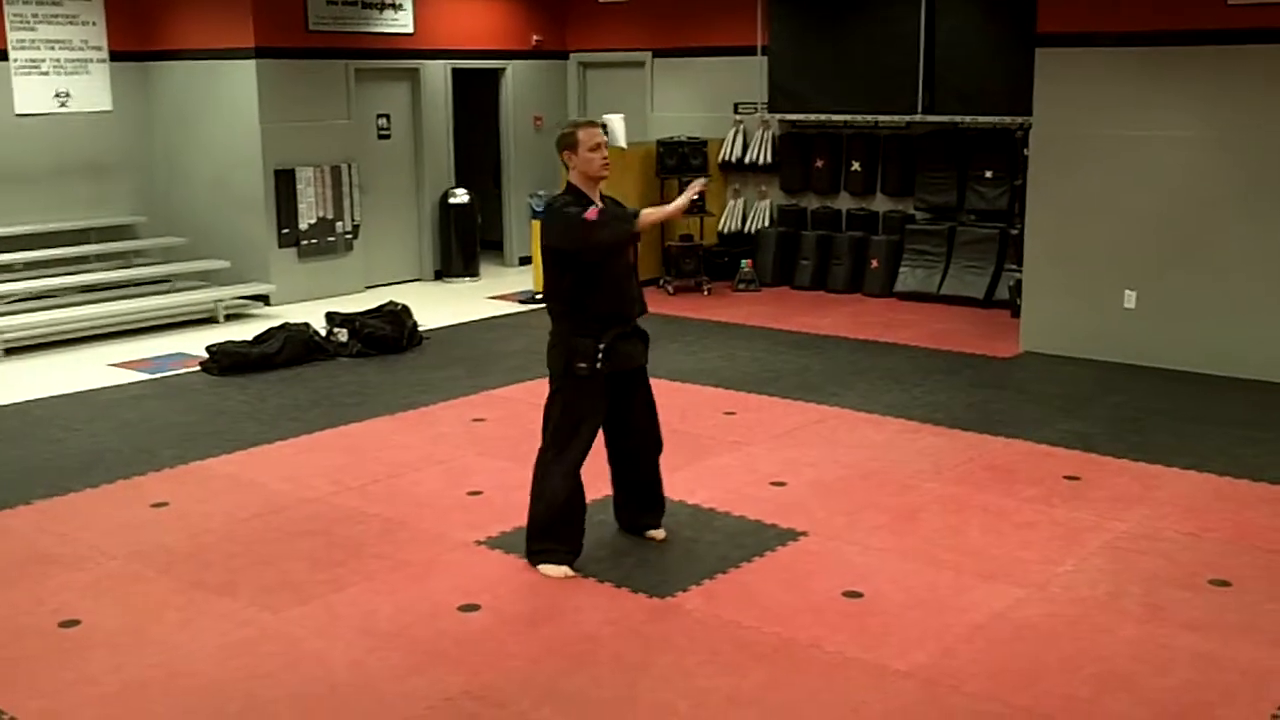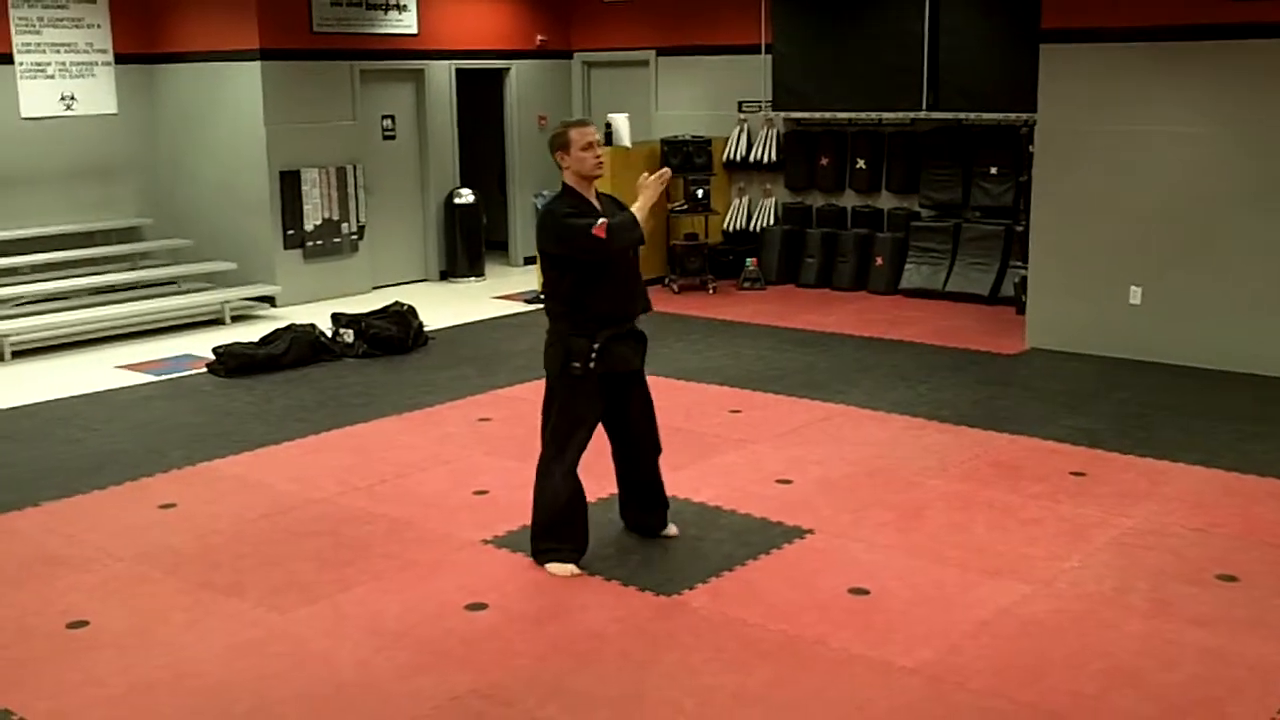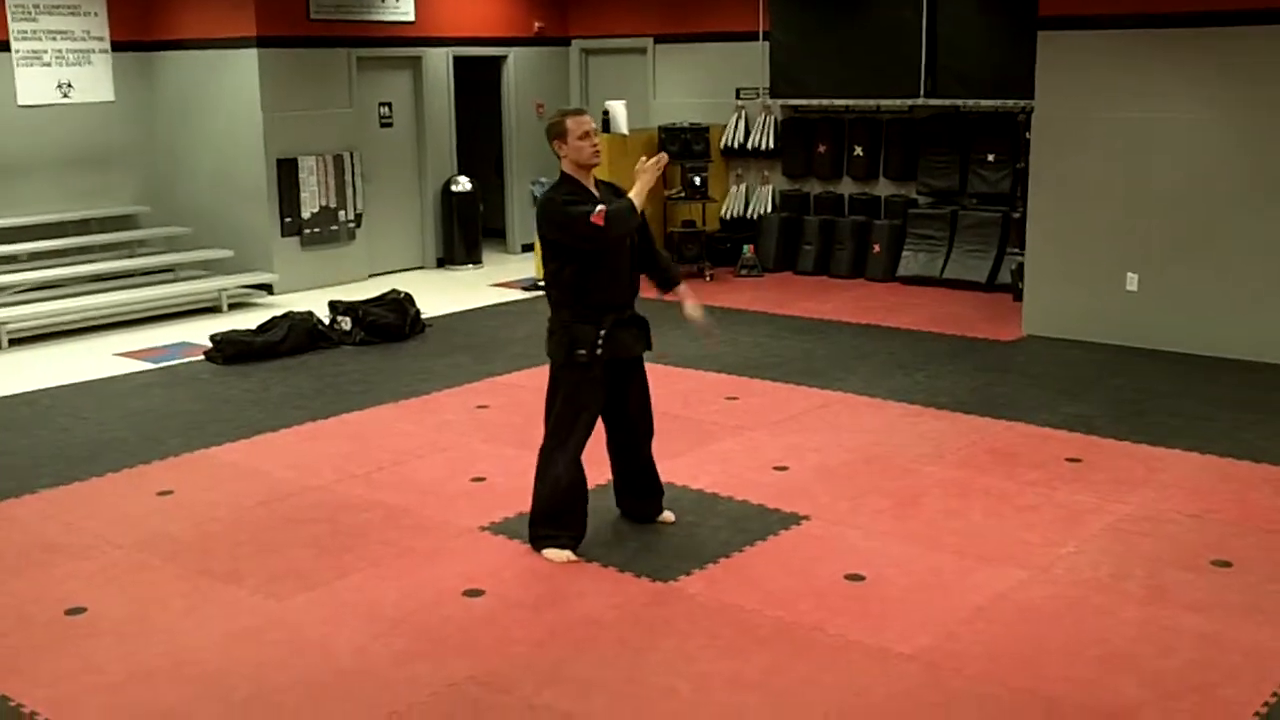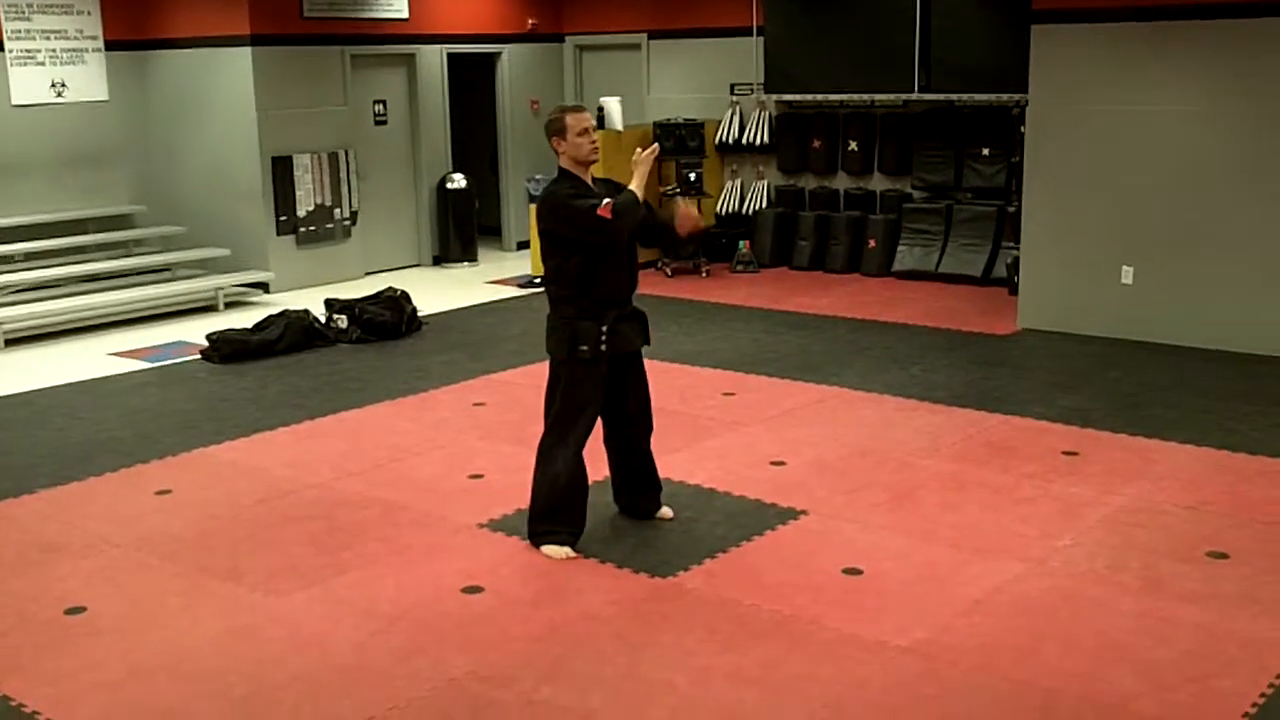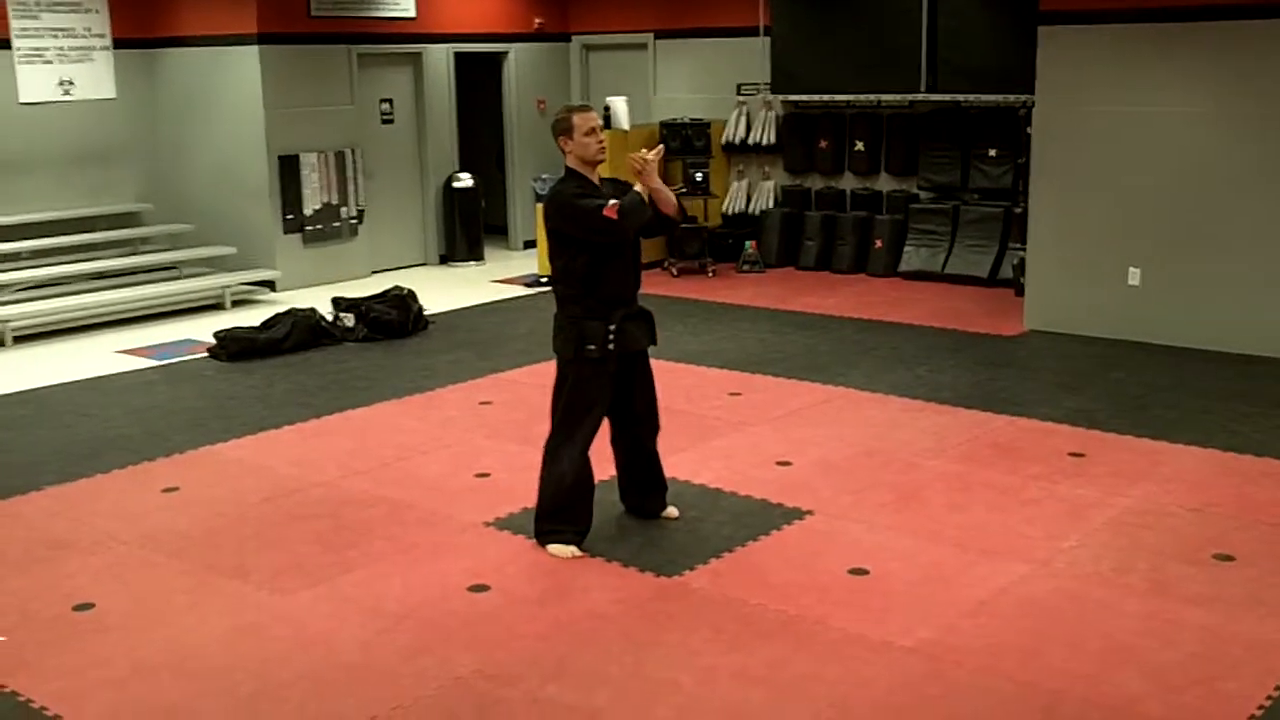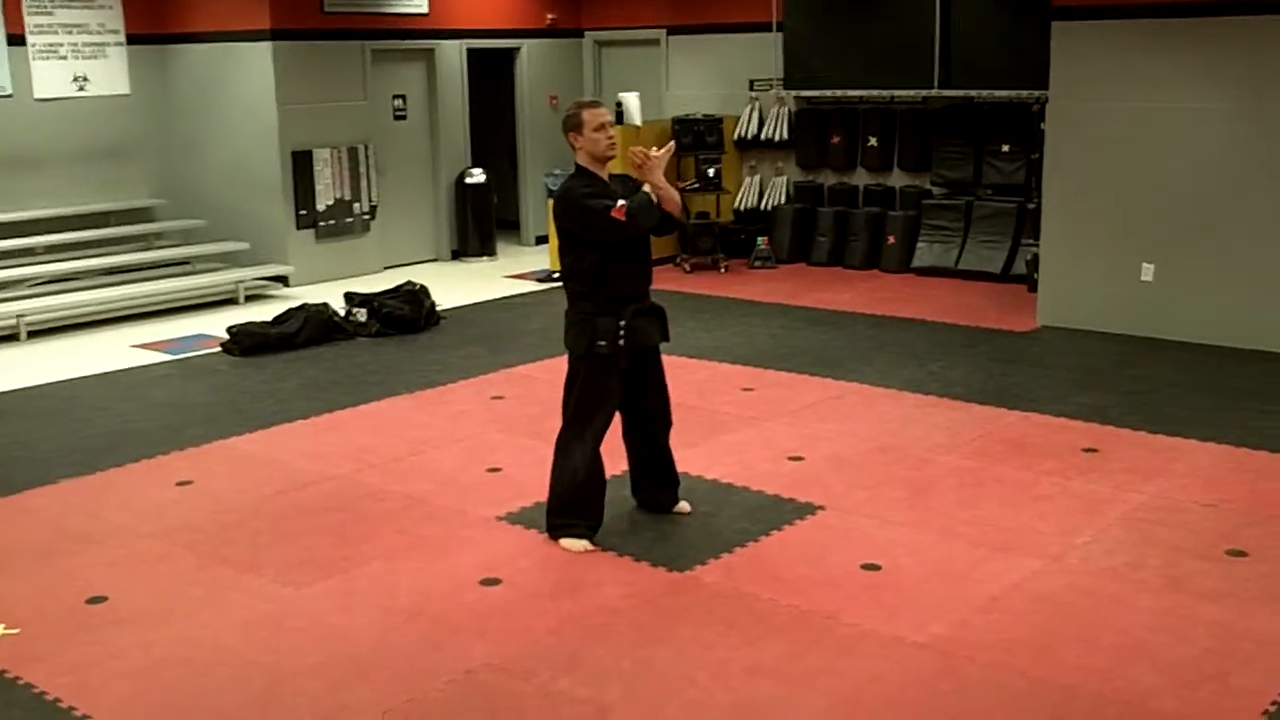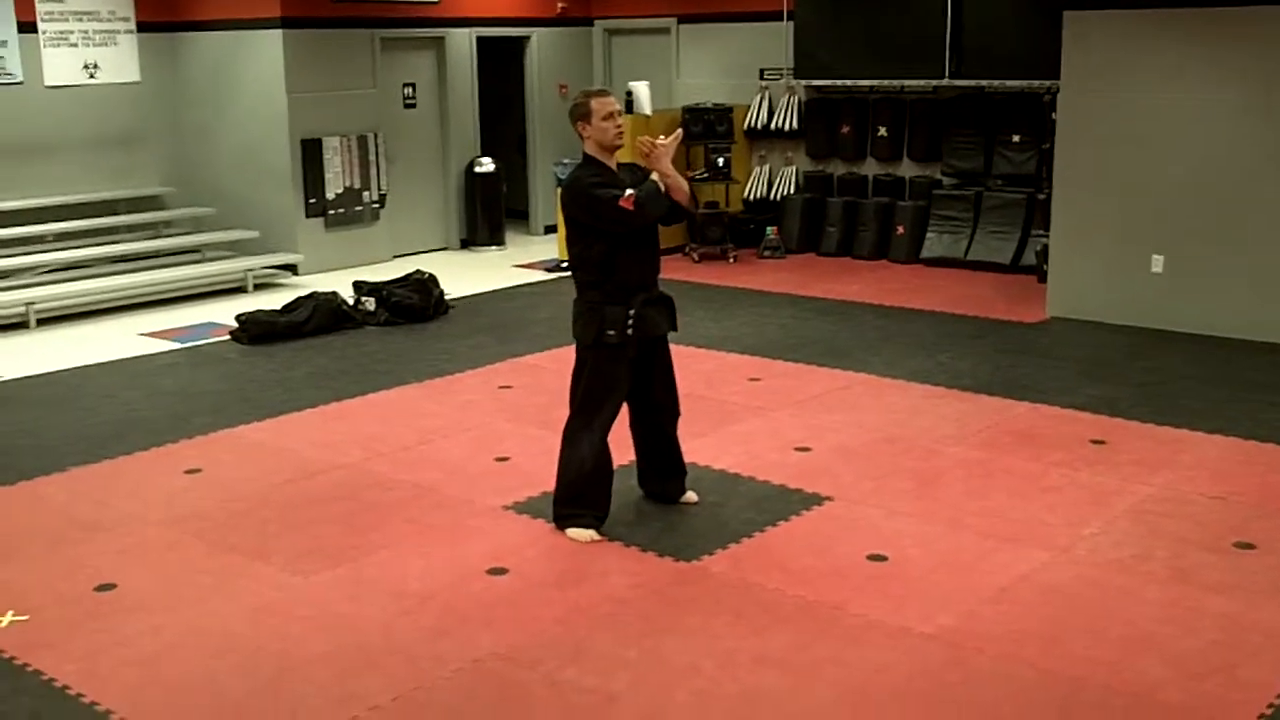
dt=0.2s
person 1, frame 1
left shoulder: (614, 209)
right shoulder: (561, 213)
right elbow: (605, 233)
right wrist: (669, 210)
left hip: (623, 343)
right hip: (579, 350)
left knee: (640, 437)
right knee: (564, 450)
left ankle: (640, 515)
right ankle: (549, 547)
person 1, frame 2
left shoulder: (613, 207)
right shoulder: (557, 216)
right elbow: (611, 243)
right wrist: (645, 202)
left hip: (621, 343)
right hip: (576, 350)
left knee: (639, 438)
right knee: (563, 449)
left ankle: (646, 516)
right ankle: (554, 546)
person 1, frame 3
left shoulder: (612, 194)
right shoulder: (557, 204)
left elbow: (645, 248)
right elbow: (607, 231)
left wrist: (682, 294)
right wrist: (643, 186)
left hip: (622, 328)
right hip: (579, 336)
left knee: (633, 424)
right knee: (567, 435)
left ankle: (641, 503)
right ankle: (553, 532)
person 1, frame 4
left shoulder: (609, 190)
right shoulder: (557, 200)
left elbow: (653, 230)
right elbow: (613, 222)
left wrist: (682, 220)
right wrist: (638, 179)
left hip: (619, 323)
right hip: (578, 332)
left knee: (632, 420)
right knee: (566, 430)
left ankle: (639, 499)
right ankle: (551, 528)
person 1, frame 5
left shoulder: (615, 188)
right shoulder: (564, 199)
left elbow: (664, 220)
right elbow: (622, 223)
left wrist: (652, 182)
right wrist: (641, 185)
left hip: (626, 322)
right hip: (585, 331)
left knee: (638, 419)
right knee: (573, 430)
left ankle: (645, 498)
right ankle: (557, 527)
person 1, frame 6
left shoulder: (625, 185)
right shoulder: (574, 196)
left elbow: (672, 219)
right elbow: (629, 224)
left wrist: (656, 181)
right wrist: (652, 182)
left hip: (638, 318)
right hip: (597, 327)
left knee: (651, 414)
right knee: (584, 426)
left ankle: (658, 493)
right ankle: (569, 522)
person 1, frame 7
left shoulder: (633, 173)
right shoulder: (581, 185)
left elbow: (681, 208)
right elbow: (637, 213)
left wrist: (664, 169)
right wrist: (659, 171)
left hip: (646, 308)
right hip: (604, 316)
left knee: (659, 404)
right knee: (592, 416)
left ankle: (664, 483)
right ankle: (576, 512)
